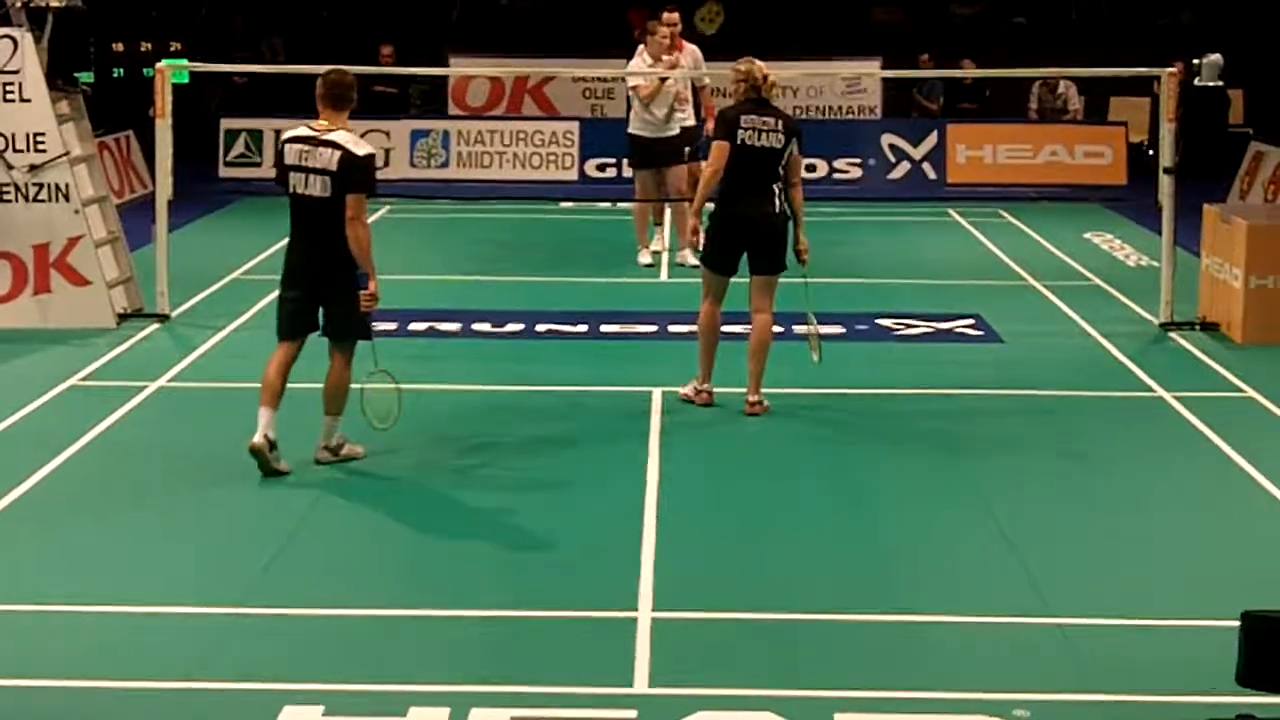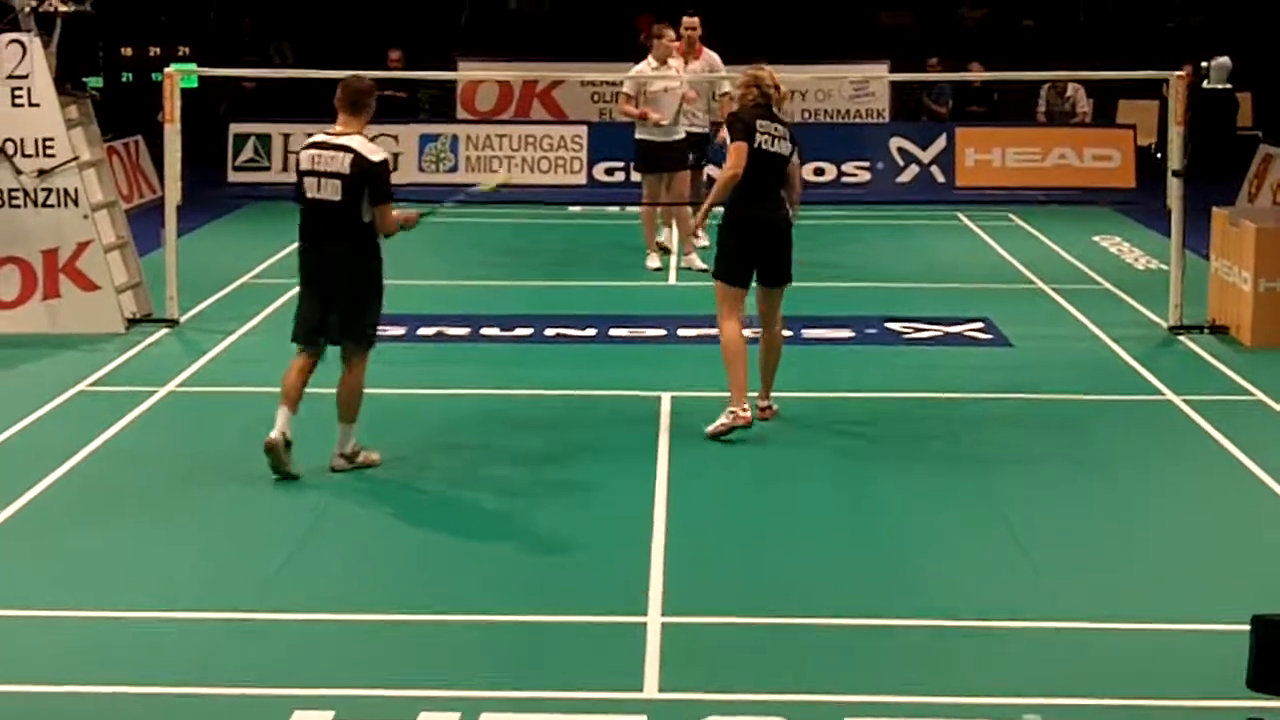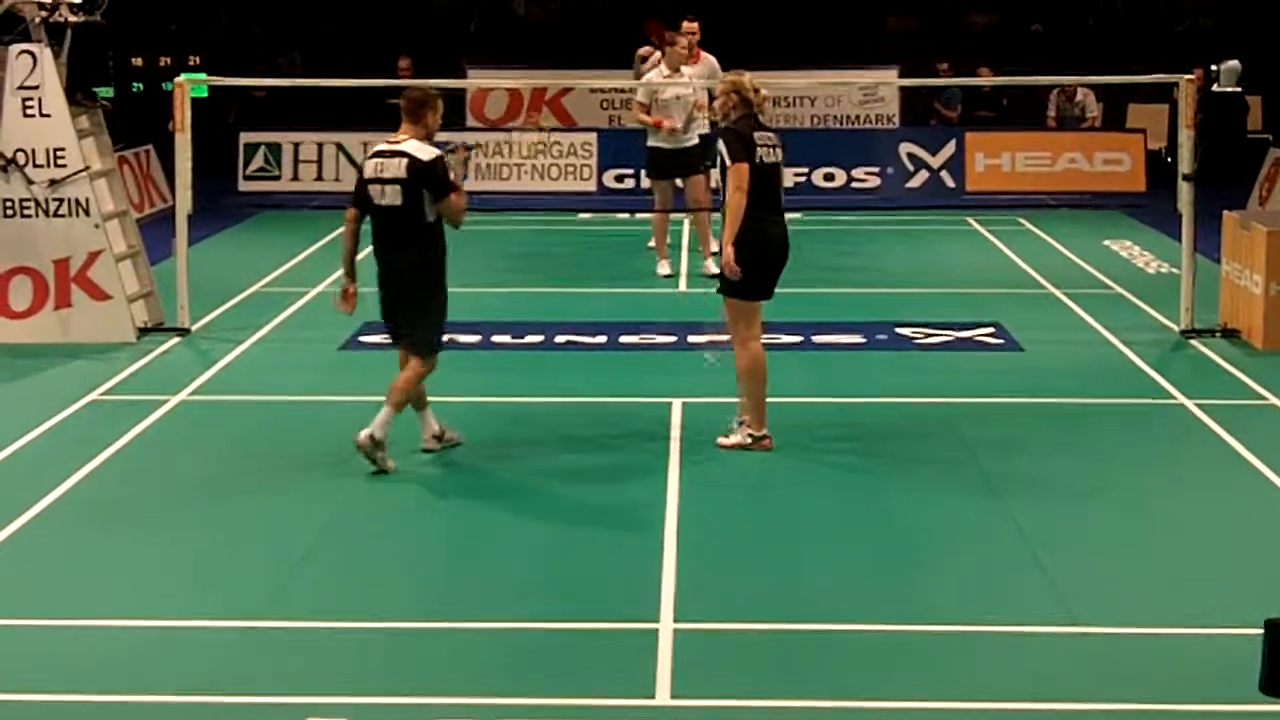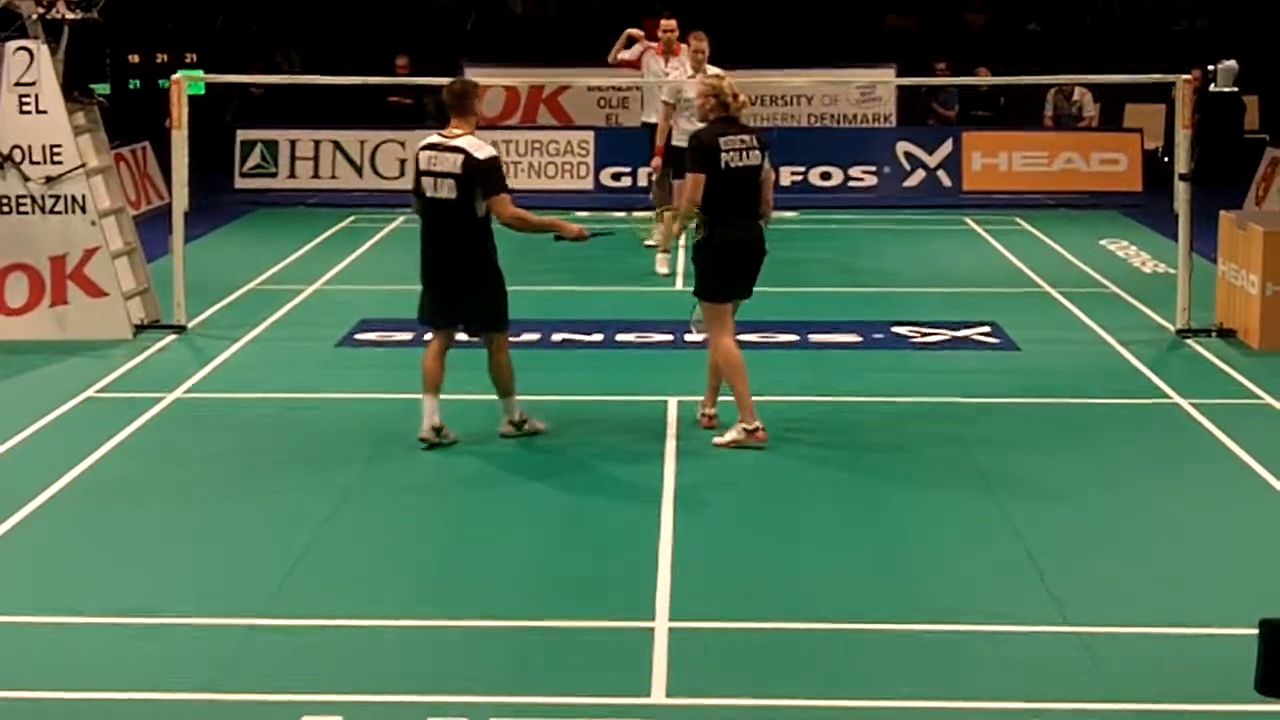
dt=0.5s
person 1, frame 1
left shoulder: (289, 141)
right shoulder: (358, 152)
right elbow: (355, 218)
right wrist: (370, 276)
left hip: (298, 262)
right hip: (340, 266)
left knee: (286, 348)
right knee: (342, 353)
left ankle: (264, 433)
right ankle: (330, 443)
person 1, frame 2
left shoulder: (307, 150)
right shoulder: (373, 158)
left elbow: (308, 213)
right elbow: (384, 227)
right wrist: (403, 219)
left hip: (317, 270)
right hip: (358, 272)
left knee: (306, 353)
right knee: (353, 358)
left ankle: (280, 432)
right ankle: (345, 450)
person 1, frame 3
left shoulder: (372, 159)
right shoulder: (429, 158)
left elbow: (352, 221)
right elbow: (455, 217)
left wrist: (349, 277)
right wrist: (456, 175)
left hip: (389, 273)
right hip: (423, 274)
left knee: (412, 352)
right knee: (421, 360)
left ankle: (433, 431)
right ankle: (375, 435)
person 1, frame 4
left shoulder: (425, 148)
right shoulder: (481, 155)
right elbow: (507, 216)
right wrist: (562, 227)
left hip: (435, 262)
right hip: (475, 264)
left knee: (438, 338)
right knee: (495, 339)
left ankle: (431, 421)
right ankle: (513, 418)
person 2, frame 1
left shoulder: (728, 117)
right shoulder: (788, 124)
left elbow: (714, 168)
right elbow: (794, 184)
left wrist: (694, 213)
right wrist: (800, 232)
left hip: (729, 216)
right hip: (770, 219)
left knee: (711, 301)
right knee: (762, 309)
left ankle: (703, 386)
right ankle: (754, 396)
person 2, frame 2
left shoulder: (740, 119)
right shoulder: (786, 130)
left elbow: (734, 170)
right elbow: (794, 190)
left wrist: (704, 209)
left hip: (742, 223)
right hip: (778, 224)
left knee: (729, 318)
right knee: (771, 319)
left ankle: (739, 408)
right ankle: (764, 400)
person 2, frame 3
left shoulder: (732, 133)
right shoulder: (771, 135)
left elbow: (738, 191)
left wrist: (727, 243)
left hip: (748, 239)
right hip: (777, 238)
left knee: (747, 336)
right knee: (743, 330)
left ankle: (757, 430)
right ankle: (750, 412)
person 2, frame 4
left shoulder: (703, 140)
right shoulder: (756, 138)
left elbow: (690, 201)
right elbow: (767, 197)
left wrist: (678, 227)
left hip: (716, 244)
right hip: (751, 242)
left knee: (719, 336)
right knee: (722, 326)
left ankle: (750, 424)
right ankle: (709, 407)
person 3, frame 1
left shoulder: (672, 64)
right shoulder: (635, 66)
right elbow: (645, 97)
left wrist: (681, 97)
right wrist: (665, 73)
left hip: (671, 134)
right hip: (643, 136)
left knee: (679, 191)
right knee: (644, 194)
left ankle: (684, 249)
right ankle: (643, 249)
person 3, frame 2
left shoulder: (677, 68)
right shoulder: (639, 72)
right elbow: (623, 106)
left wrist: (689, 97)
right wrist: (646, 115)
left hip: (676, 139)
right hip: (650, 141)
left knee: (681, 197)
right knee: (651, 197)
left ankle: (689, 254)
right ankle: (652, 252)
person 3, frame 3
left shoulder: (689, 75)
right shoulder: (651, 80)
right elbow: (638, 115)
left wrist: (701, 104)
right wrist: (660, 123)
left hip: (690, 145)
right hip: (662, 148)
left knee: (699, 202)
right knee: (663, 205)
left ankle: (707, 258)
right ankle: (662, 259)
person 3, frame 4
left shoulder: (717, 75)
right shoulder: (677, 80)
right elbow: (665, 118)
right wrist: (658, 153)
right hip: (682, 147)
right ankle: (663, 252)
person 4, frame 1
left shoulder: (692, 52)
right shoulder: (644, 51)
left elbow: (703, 86)
left wrist: (710, 118)
left hip: (686, 122)
left knee: (694, 173)
right ankle: (659, 233)
person 4, frame 2
left shoulder: (711, 59)
left elbow: (724, 94)
left wrist: (725, 125)
left hip: (699, 127)
left knee: (696, 177)
left ankle: (697, 229)
person 4, frame 3
left shoulder: (709, 62)
right shoulder: (662, 56)
right elbow: (640, 77)
right wrist: (639, 58)
left hip: (699, 130)
left knee: (702, 180)
left ankle: (708, 234)
person 4, frame 4
left shoulder: (689, 54)
right shoulder: (645, 50)
right elbow: (613, 60)
right wrist: (626, 36)
right hip: (655, 121)
right knee: (660, 174)
right ankle: (659, 226)
